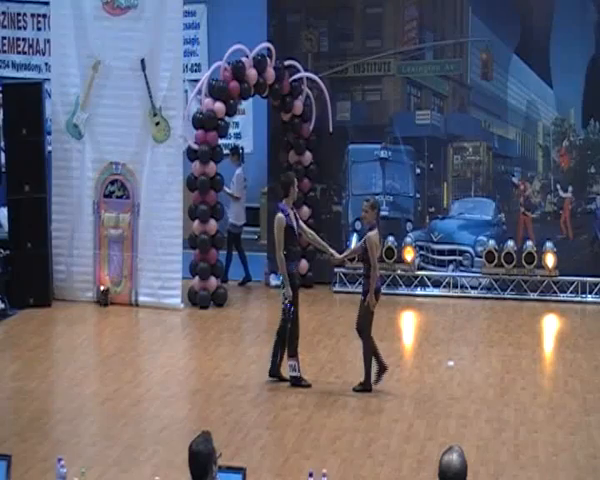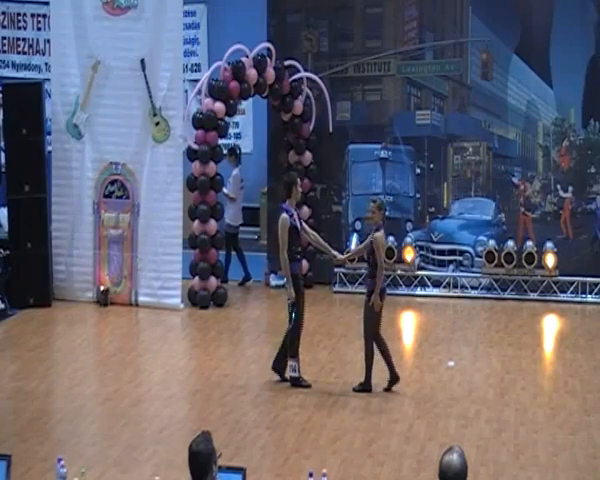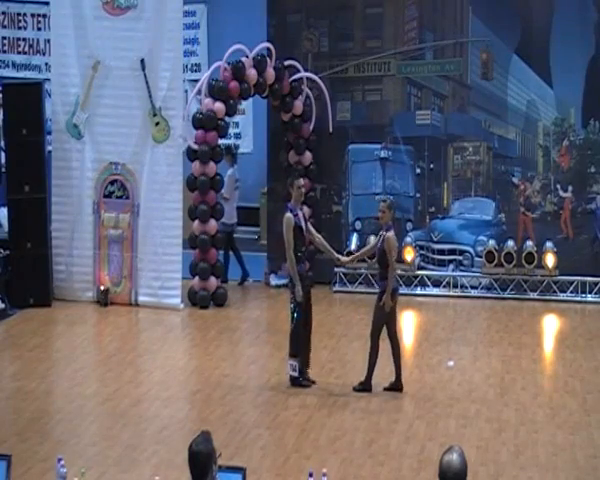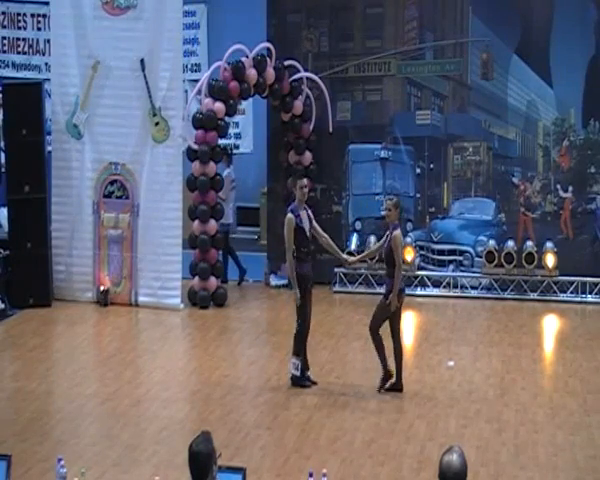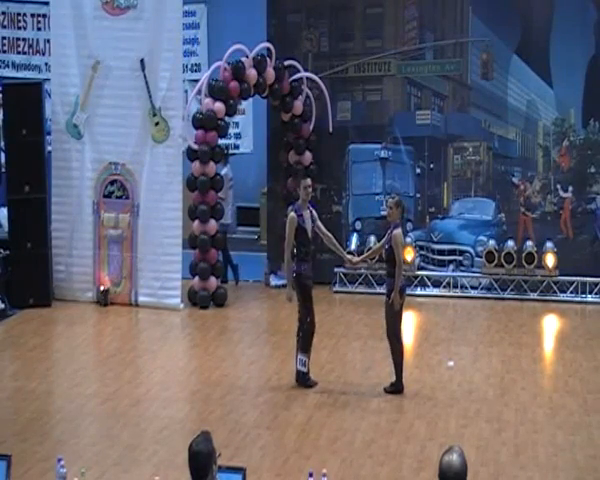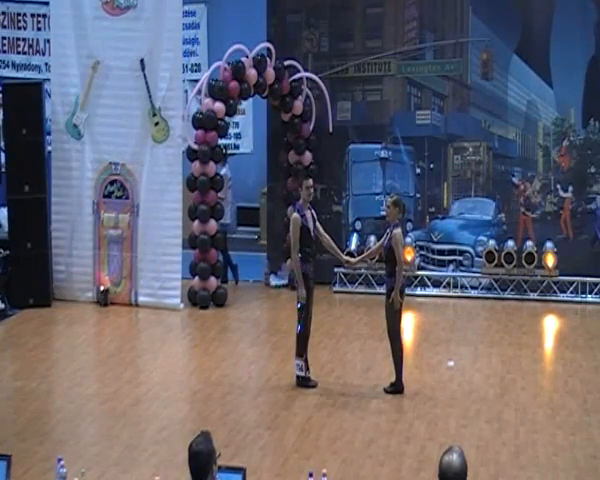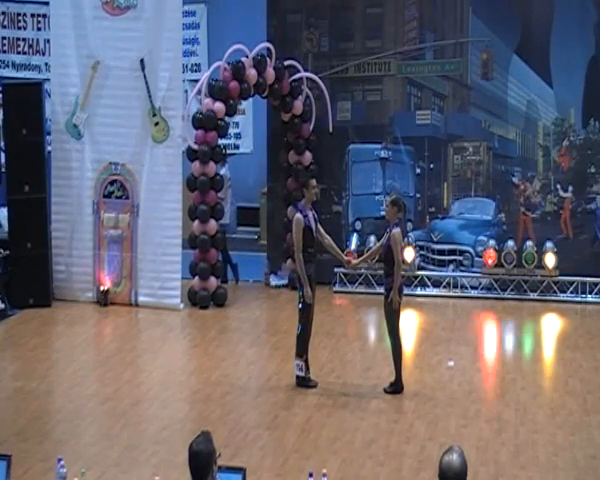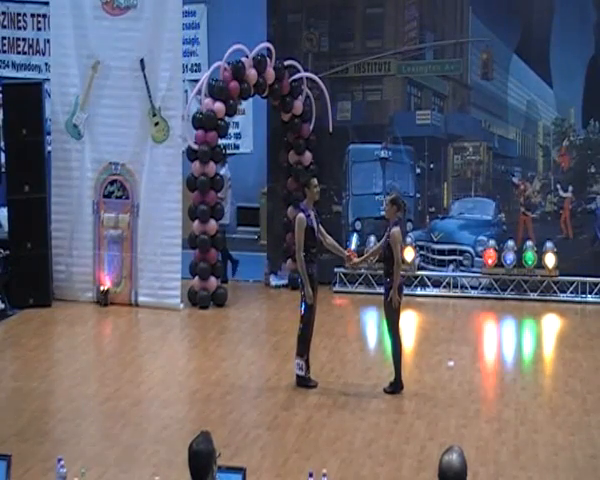
dt=0.3s
person 1, frame 1
left shoulder: (293, 212)
right shoulder: (281, 217)
left elbow: (309, 234)
right elbow: (279, 254)
left wrist: (330, 251)
right wrist: (287, 285)
left hip: (294, 272)
right hip: (288, 274)
left knee: (286, 322)
right knee: (292, 323)
left ankle: (274, 368)
right ankle: (294, 374)
person 1, frame 2
left shoulder: (295, 213)
right shoulder: (285, 217)
left elbow: (311, 235)
right elbow: (283, 254)
left wrist: (332, 252)
right wrist: (289, 286)
left hip: (298, 272)
right hip: (292, 274)
left knee: (297, 322)
right knee: (295, 323)
left ankle: (280, 363)
right ankle: (294, 374)
person 1, frame 3
left shoulder: (301, 213)
right shoulder: (289, 216)
left elbow: (316, 238)
right elbow: (289, 253)
left wrist: (335, 255)
right wrist: (297, 285)
left hip: (305, 271)
right hip: (296, 274)
left knee: (307, 322)
right knee: (298, 323)
left ankle: (302, 367)
right ankle: (295, 374)
person 1, frame 4
left shoulder: (308, 212)
right shoulder: (291, 217)
left elbow: (322, 237)
right elbow: (289, 254)
left wrist: (341, 256)
right wrist: (294, 286)
left hip: (308, 270)
right hip: (299, 272)
left knee: (306, 322)
right knee: (302, 323)
left ankle: (303, 371)
right ankle: (296, 373)
person 1, frame 5
left shoulder: (311, 212)
right shoulder: (293, 216)
left elbow: (326, 236)
right elbow: (287, 252)
left wrist: (345, 255)
right wrist: (289, 285)
left hip: (308, 269)
right hip: (299, 271)
left knee: (304, 321)
right knee: (309, 321)
left ankle: (302, 370)
right ankle: (301, 371)
person 1, frame 6
left shoulder: (311, 212)
right shoulder: (296, 216)
left elbow: (324, 237)
right elbow: (294, 253)
left wrist: (342, 257)
right wrist: (300, 285)
left hip: (311, 270)
right hip: (302, 272)
left knee: (307, 322)
right knee: (303, 322)
left ankle: (304, 370)
right ankle: (301, 374)
person 1, frame 7
left shoulder: (312, 213)
right shoulder: (299, 217)
left elbow: (324, 238)
right elbow: (298, 254)
left wrist: (342, 258)
right wrist: (306, 286)
left hip: (312, 270)
right hip: (304, 273)
left knee: (308, 323)
right knee: (304, 323)
left ankle: (304, 370)
right ankle: (301, 374)
person 1, frame 8
left shoulder: (313, 213)
right shoulder: (302, 217)
left elbow: (326, 239)
right elbow: (299, 254)
left wrist: (345, 254)
right wrist: (307, 286)
left hip: (314, 271)
right hip: (307, 273)
left knee: (310, 323)
right knee: (306, 323)
left ankle: (305, 371)
right ankle: (301, 375)
person 2, frame 1
left shoulder: (371, 235)
right shoulder: (371, 233)
left elbow: (374, 266)
right elbow: (358, 249)
left wrist: (371, 293)
right wrist: (341, 257)
left hip: (371, 287)
right hip: (369, 286)
left knee: (365, 332)
right knee: (361, 328)
left ankle: (367, 382)
right ankle: (380, 365)
person 2, frame 2
left shoulder: (379, 236)
right shoulder: (375, 233)
left elbow: (380, 267)
right elbow: (362, 248)
left wrist: (376, 294)
right wrist: (344, 257)
left hip: (375, 289)
right hip: (374, 287)
left knee: (369, 335)
right knee: (375, 334)
left ankle: (367, 382)
right ankle: (393, 374)
person 2, frame 3
left shoulder: (389, 236)
right shoulder: (383, 234)
left elbow: (392, 267)
right elbow: (369, 250)
left wrist: (387, 294)
right wrist: (349, 259)
left hip: (387, 289)
right hip: (387, 289)
left knee: (375, 334)
right knee: (392, 334)
left ankle: (367, 381)
right ankle: (398, 381)
person 2, frame 4
left shoulder: (396, 234)
right shoulder: (390, 232)
left elbow: (399, 266)
right elbow: (376, 249)
left wrist: (394, 294)
right wrist: (356, 259)
left hip: (395, 289)
right hip: (392, 288)
left knee: (374, 328)
right knee: (395, 334)
left ankle: (386, 372)
right ankle: (398, 381)
person 2, frame 5
left shoulder: (397, 232)
right shoulder: (391, 230)
left elbow: (399, 264)
right elbow: (378, 248)
left wrist: (396, 292)
right wrist: (359, 260)
left hip: (395, 287)
right hip: (392, 286)
left knee: (392, 335)
right knee: (394, 334)
left ankle: (398, 382)
right ankle: (398, 380)
person 2, frame 6
left shoulder: (397, 232)
right shoulder: (390, 230)
left elbow: (400, 263)
right elbow: (377, 248)
left wrist: (396, 291)
right wrist: (356, 260)
left hip: (394, 287)
right hip: (390, 285)
left knee: (394, 335)
right knee: (393, 334)
left ankle: (398, 383)
right ankle: (398, 380)
person 2, frame 7
left shoulder: (396, 231)
right shoulder: (390, 230)
left elbow: (398, 263)
right elbow: (377, 249)
left wrist: (395, 290)
right wrist: (358, 262)
left hip: (393, 287)
right hip: (389, 285)
left knee: (394, 334)
right knee: (393, 334)
left ankle: (398, 382)
right ankle: (397, 380)
person 2, frame 8
left shoulder: (395, 230)
right shoulder: (391, 229)
left elbow: (398, 262)
right elbow: (378, 248)
left wrist: (394, 290)
right wrist: (360, 260)
left hip: (393, 286)
right hip: (389, 284)
left knee: (393, 333)
right knee: (393, 333)
left ankle: (397, 382)
right ankle: (397, 380)
person 3, frame 1
left shoulder: (238, 173)
right shoulder: (240, 172)
left elbow: (237, 196)
left wrist: (224, 189)
right wrist: (227, 189)
left hip: (235, 217)
right hip: (237, 216)
left knee: (230, 246)
right knee: (237, 246)
left ankle: (225, 275)
right ankle: (247, 275)
person 3, frame 2
left shoulder: (235, 174)
right shoulder: (237, 172)
left elbow: (233, 197)
left wrist: (221, 189)
right wrist: (225, 189)
left hip: (232, 217)
right hip: (235, 216)
left knee: (228, 247)
right knee: (235, 246)
left ankle: (225, 276)
right ankle: (246, 274)
person 3, frame 3
left shoulder: (230, 173)
right shoulder: (234, 171)
left elbow: (226, 196)
left hip: (227, 216)
right hip: (231, 215)
left knee: (226, 246)
right knee: (232, 245)
left ankle: (225, 276)
right ankle: (244, 272)
person 3, frame 4
left shoulder: (226, 174)
right shoulder: (231, 172)
left elbow: (223, 197)
left hip: (224, 216)
right hip: (228, 215)
left knee: (225, 246)
right knee: (227, 246)
left ankle: (224, 276)
right ankle: (240, 269)
person 3, frame 5
left shoulder: (224, 173)
right shoulder: (228, 170)
left elbow: (222, 196)
left hip: (223, 216)
right hip: (227, 215)
left knee: (223, 246)
right knee: (224, 246)
person 3, frame 6
left shoulder: (223, 173)
right shoulder: (226, 171)
left elbow: (221, 196)
left hip: (223, 216)
right hip: (226, 216)
left knee: (223, 246)
right knee: (223, 246)
right ankle: (225, 275)
person 3, frame 7
left shoulder: (223, 173)
right shoulder: (225, 171)
left elbow: (221, 196)
left hip: (222, 216)
right hip: (224, 216)
left knee: (222, 246)
right knee: (222, 246)
person 3, frame 8
left shoulder: (223, 173)
right shoulder: (226, 171)
left elbow: (221, 197)
left hip: (221, 216)
right hip: (224, 216)
left knee: (221, 245)
right knee: (222, 245)
left ankle: (224, 275)
